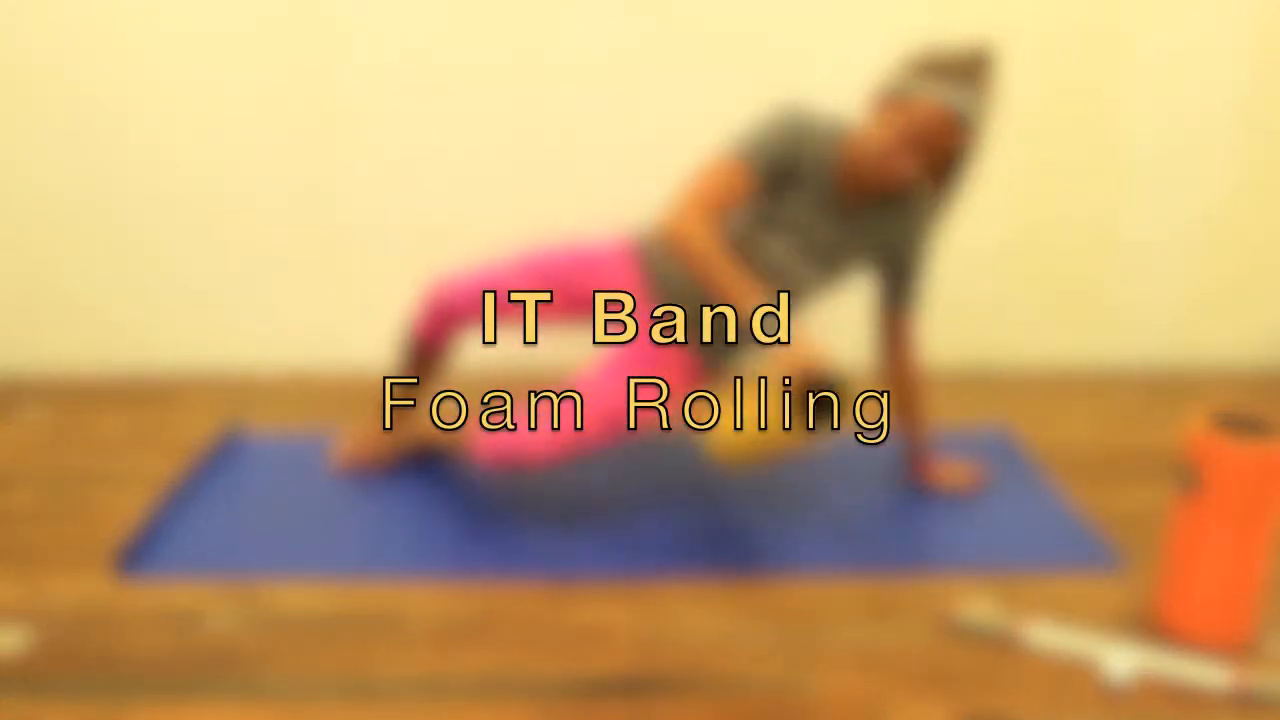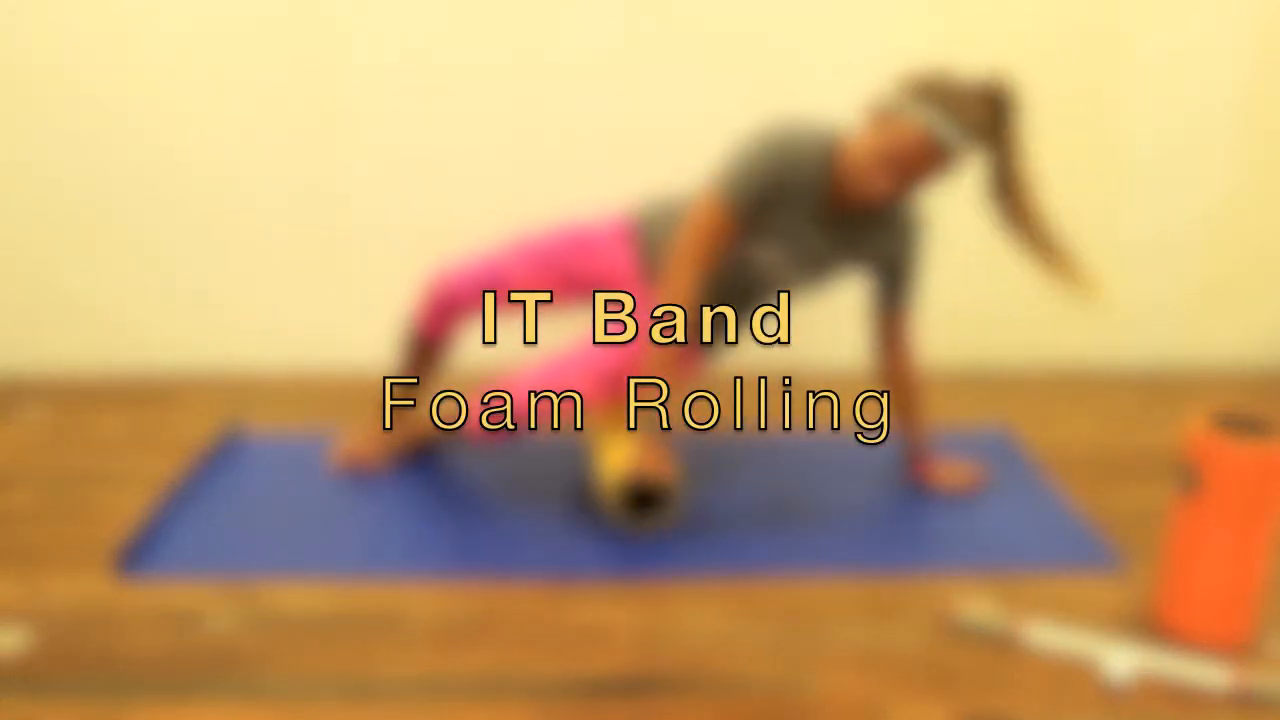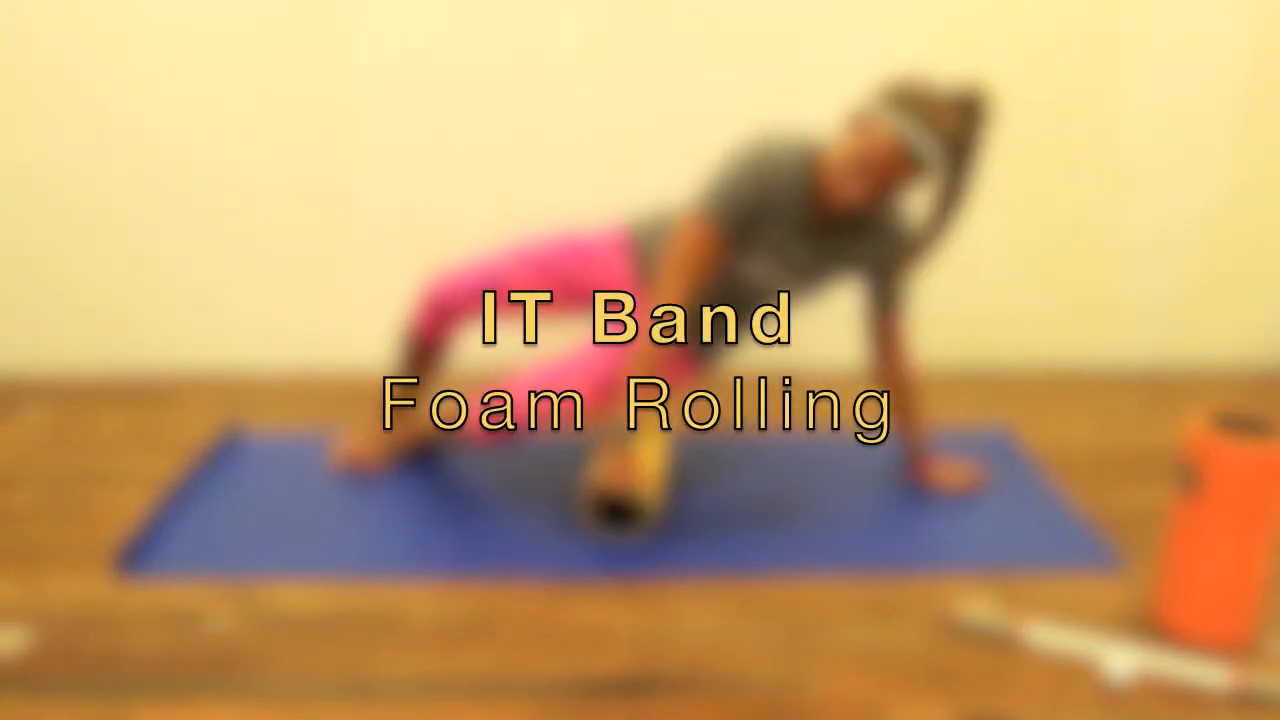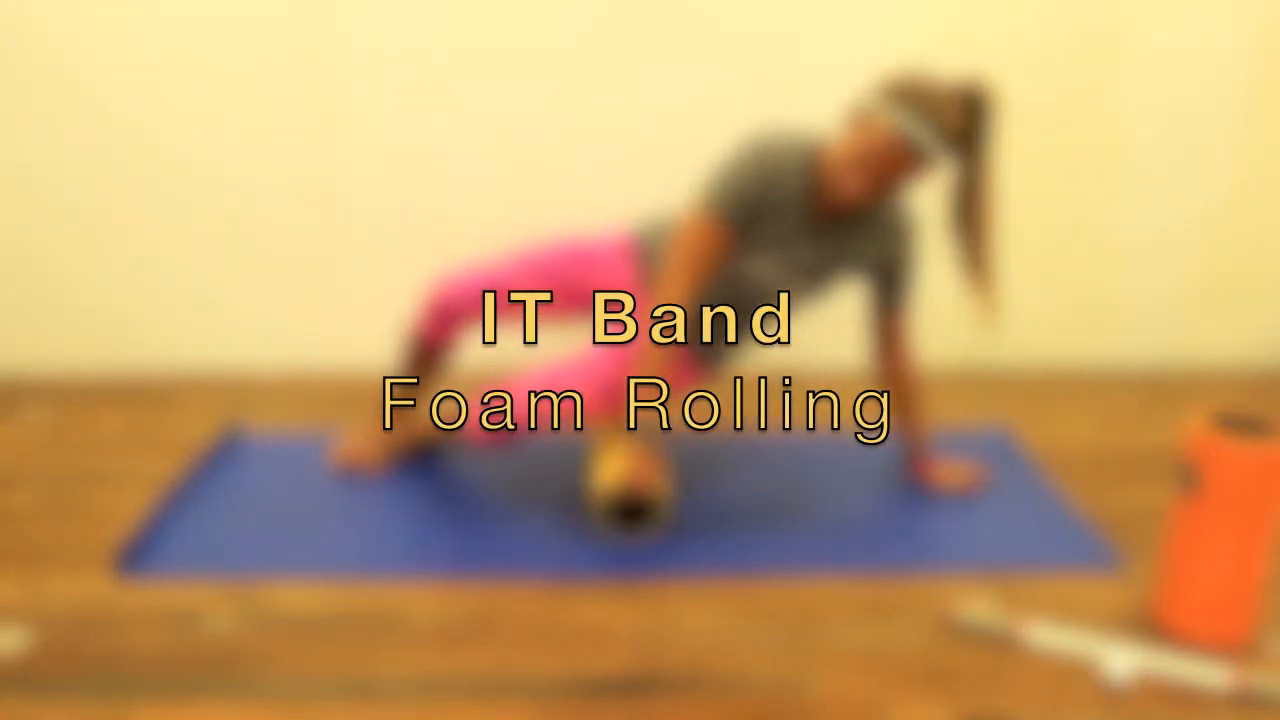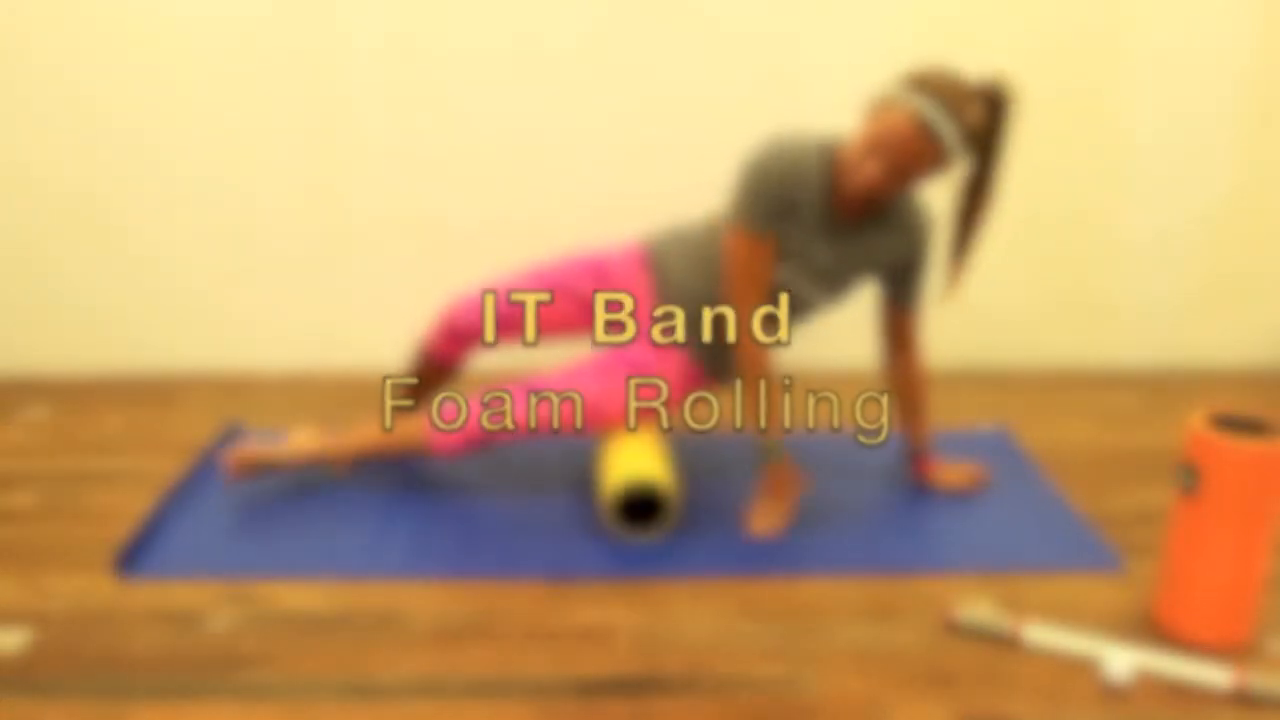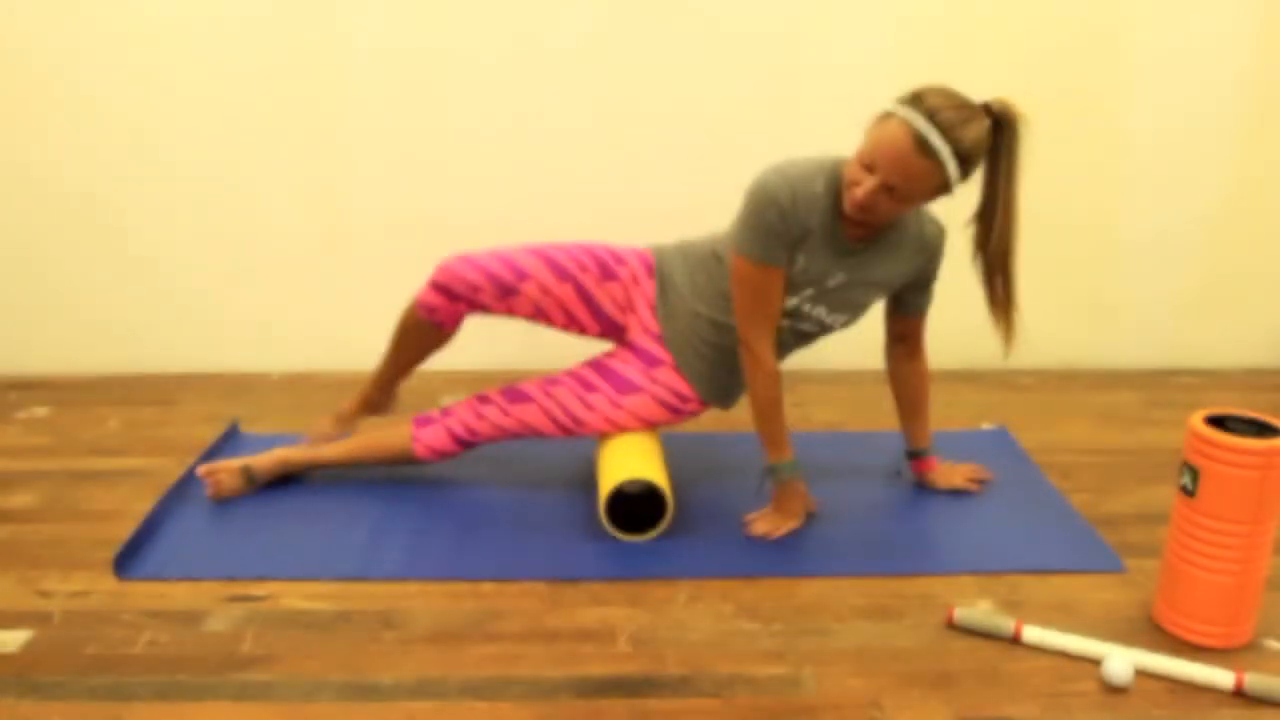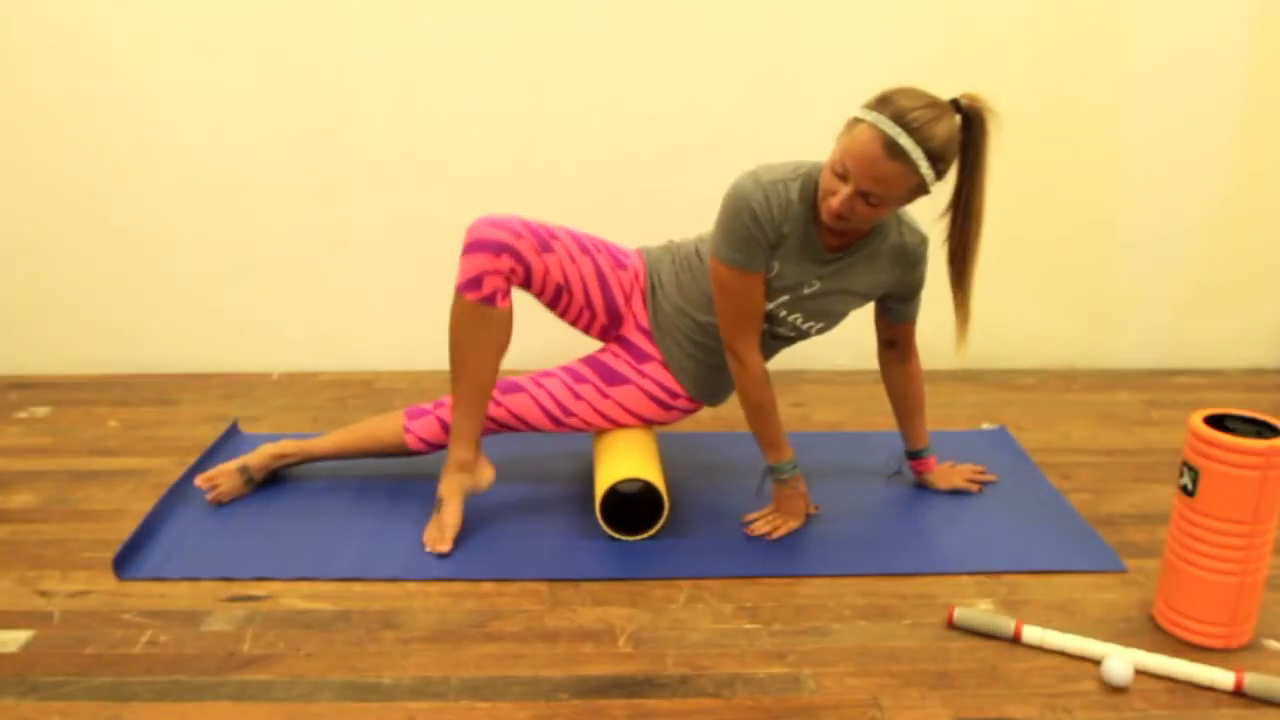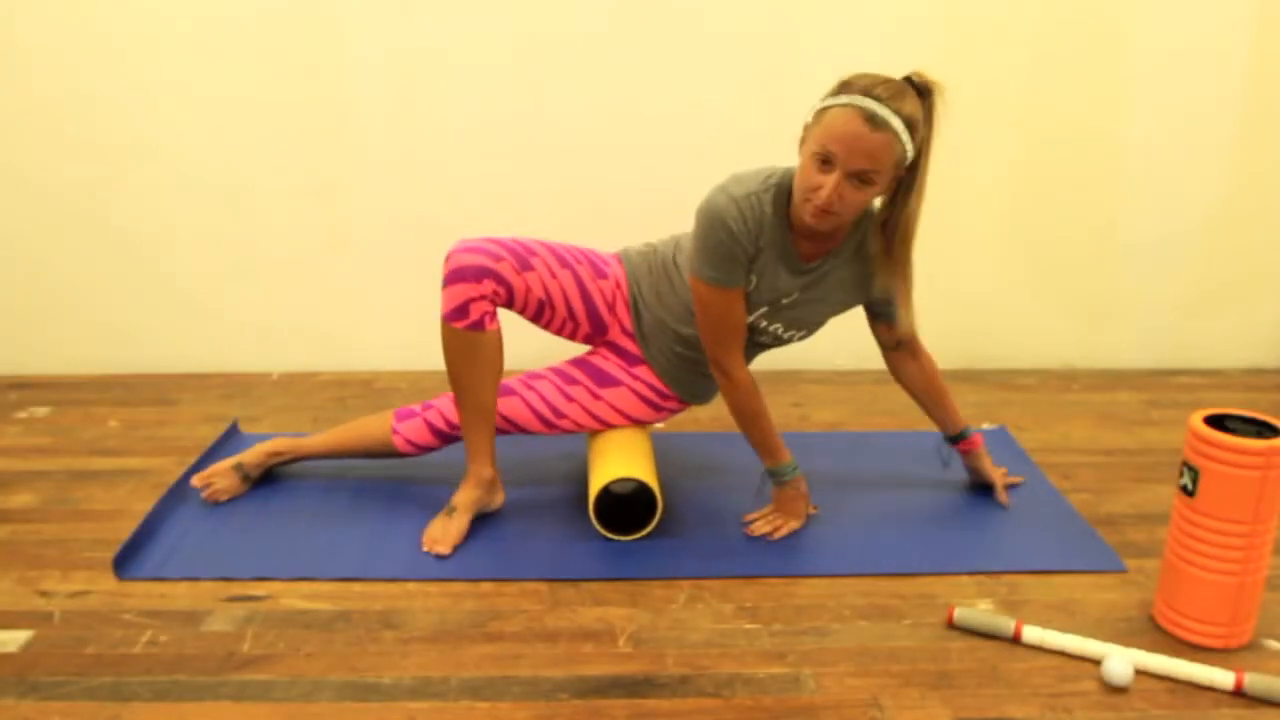
dt=0.4s
person 1, frame 1
left shoulder: (900, 226)
right shoulder: (797, 136)
left elbow: (897, 347)
right elbow: (686, 220)
left wrist: (921, 458)
right wrist: (774, 335)
left hip: (682, 352)
right hip: (635, 274)
left knee: (516, 446)
right knee: (450, 301)
left ankle: (418, 435)
right ankle: (400, 414)
person 1, frame 2
left shoulder: (892, 232)
right shoulder: (782, 151)
left elbow: (893, 352)
right elbow: (679, 276)
left wrist: (920, 458)
right wrist: (644, 424)
right hip: (627, 247)
left knee: (517, 407)
right knee: (450, 293)
left ankle: (416, 433)
right ankle: (399, 415)
person 1, frame 3
left shoulder: (881, 237)
right shoulder: (767, 166)
left elbow: (889, 350)
right elbow: (663, 297)
left wrist: (920, 457)
right wrist: (622, 435)
left hip: (684, 342)
right hip: (628, 259)
left knee: (507, 413)
right knee: (447, 295)
left ankle: (414, 433)
right ankle: (396, 413)
person 1, frame 4
left shoulder: (885, 236)
right shoulder: (766, 163)
left elbow: (892, 350)
right elbow: (671, 290)
left wrist: (920, 458)
right wrist: (638, 430)
left hip: (684, 344)
right hip: (634, 267)
left knee: (503, 413)
right knee: (452, 301)
left ankle: (415, 435)
right ankle: (397, 419)
person 1, frame 5
left shoulder: (904, 234)
right shoulder: (783, 166)
left elbow: (902, 347)
right elbow: (747, 324)
left wrist: (923, 457)
right wrist: (775, 460)
left hip: (683, 359)
right hip: (646, 279)
left knee: (491, 420)
right knee: (467, 321)
left ankle: (326, 449)
right ankle: (390, 420)
person 1, frame 6
left shoulder: (920, 247)
right shoulder: (787, 193)
left elbow: (904, 351)
right elbow: (758, 346)
left wrist: (922, 459)
right wrist: (785, 476)
left hip: (682, 377)
right hip: (645, 287)
left knee: (476, 423)
right knee: (458, 282)
left ankle: (294, 459)
right ankle: (376, 395)
person 1, frame 7
left shoulder: (901, 254)
right shoulder: (762, 197)
left elbow: (899, 355)
right elbow: (745, 355)
left wrist: (923, 460)
right wrist: (786, 473)
left hip: (671, 376)
right hip: (635, 289)
left knee: (493, 409)
right knee: (493, 240)
left ankle: (287, 453)
right ankle: (467, 458)
person 1, frame 8
left shoulder: (883, 253)
right shoulder: (735, 211)
left elbow: (904, 352)
right elbow: (730, 366)
left wrist: (971, 450)
right wrist: (785, 476)
left hip: (656, 376)
right hip: (619, 293)
left knee: (456, 414)
right knee: (471, 265)
right ankle: (481, 478)
